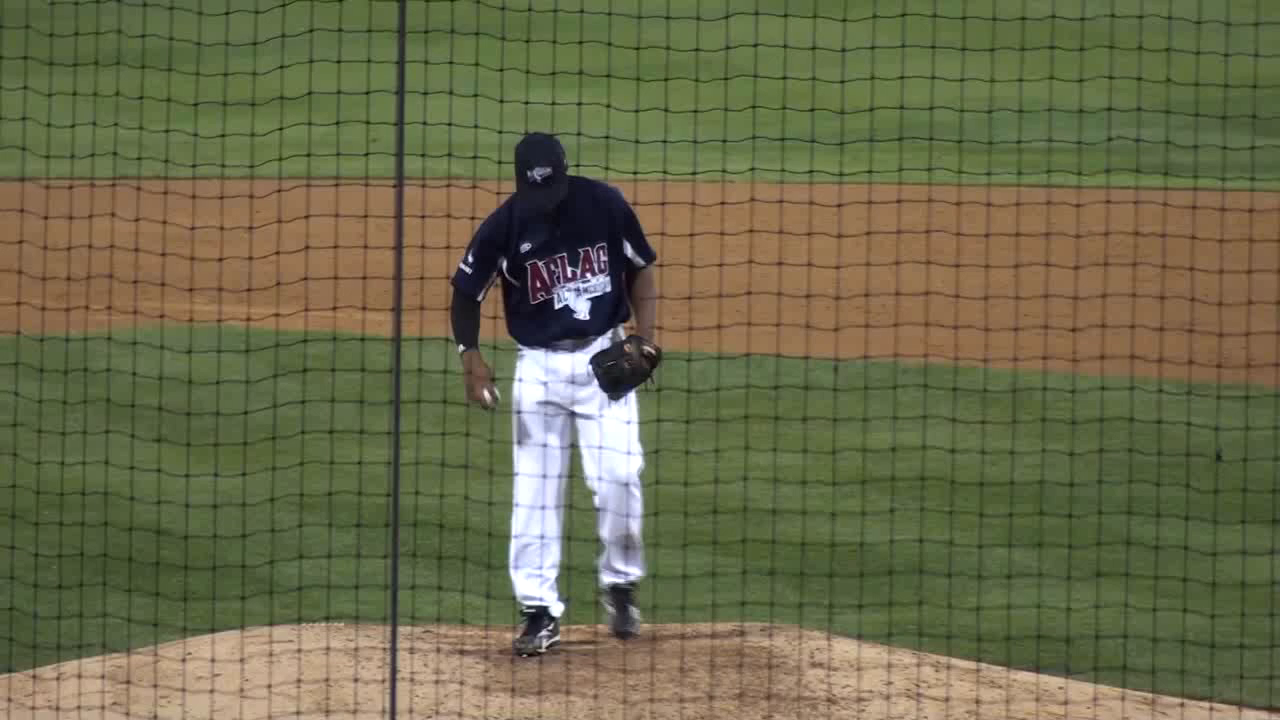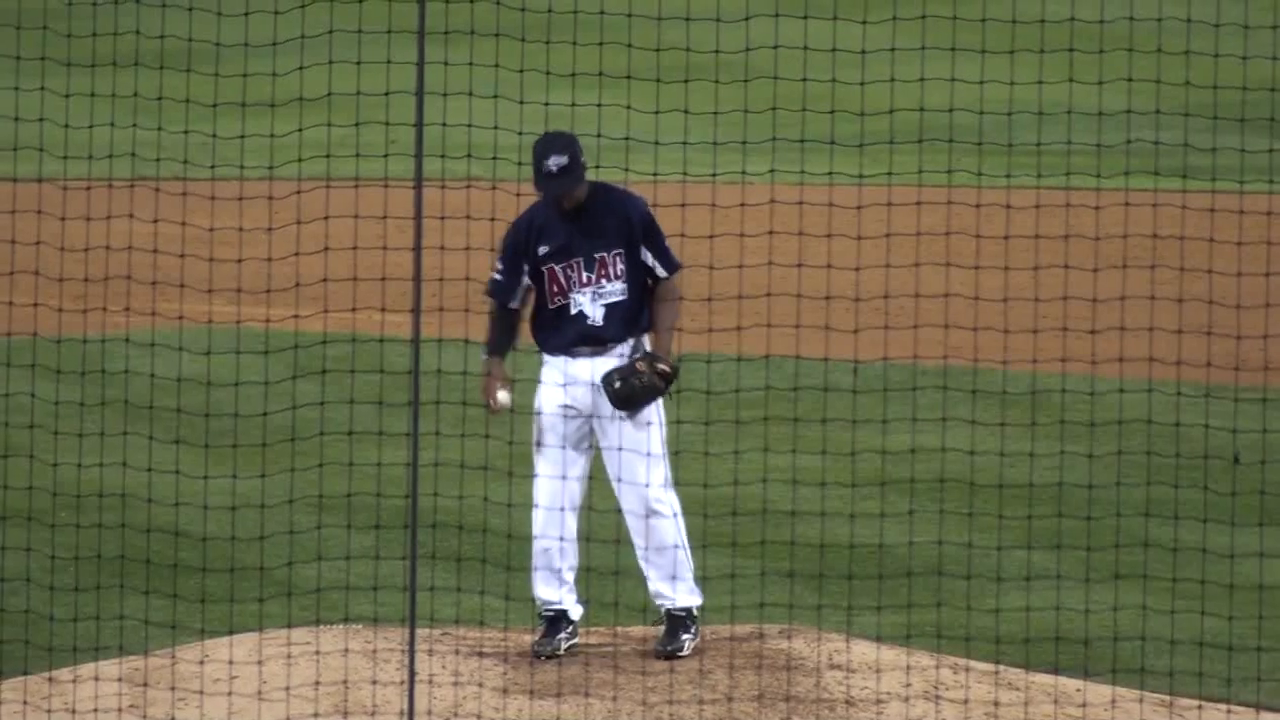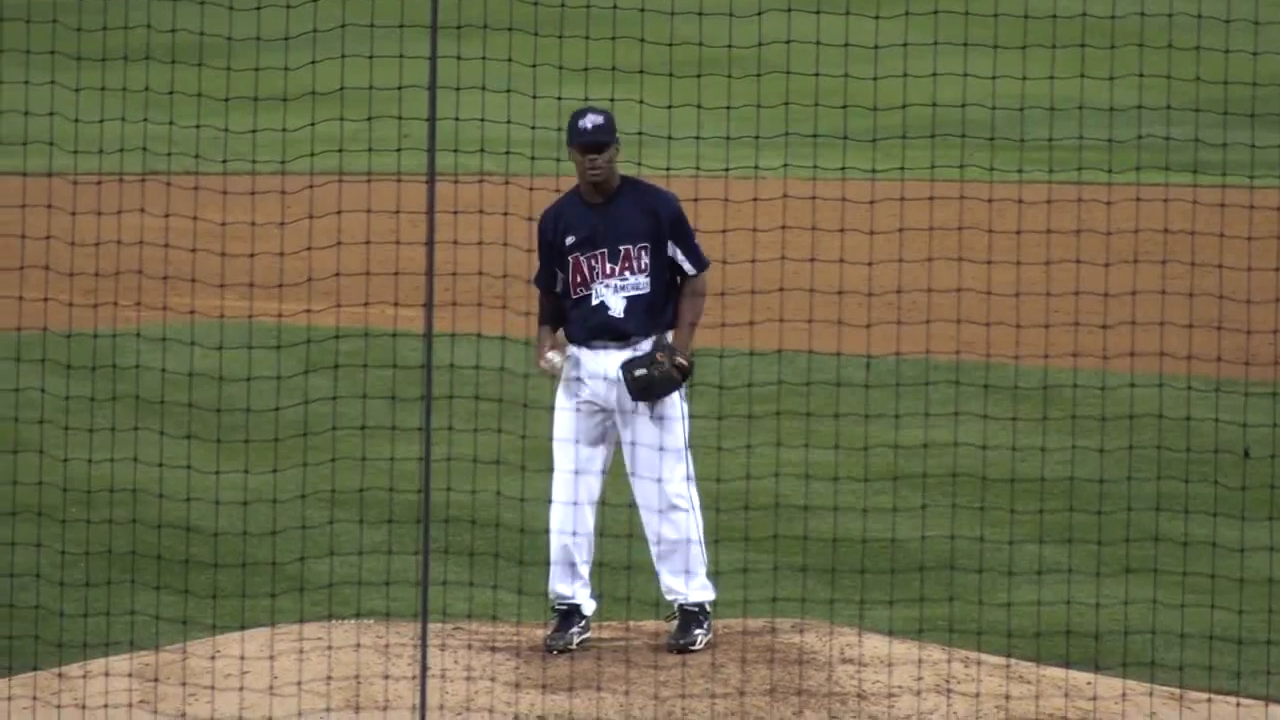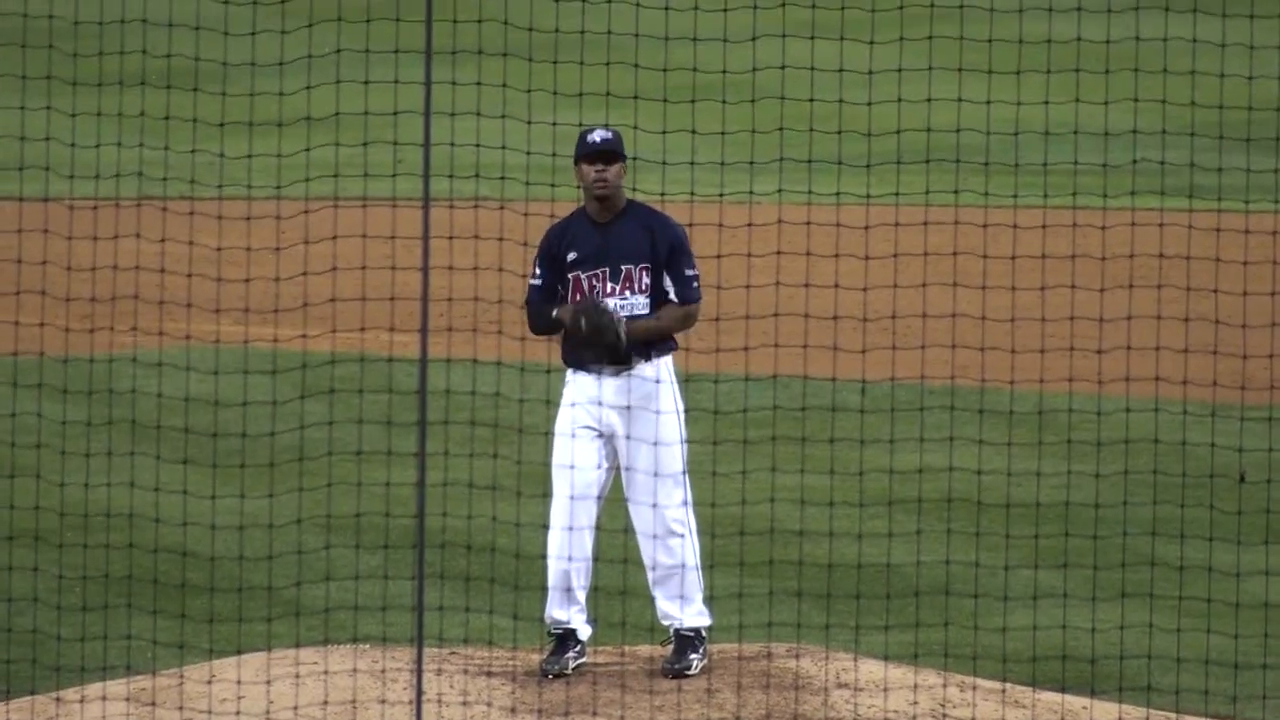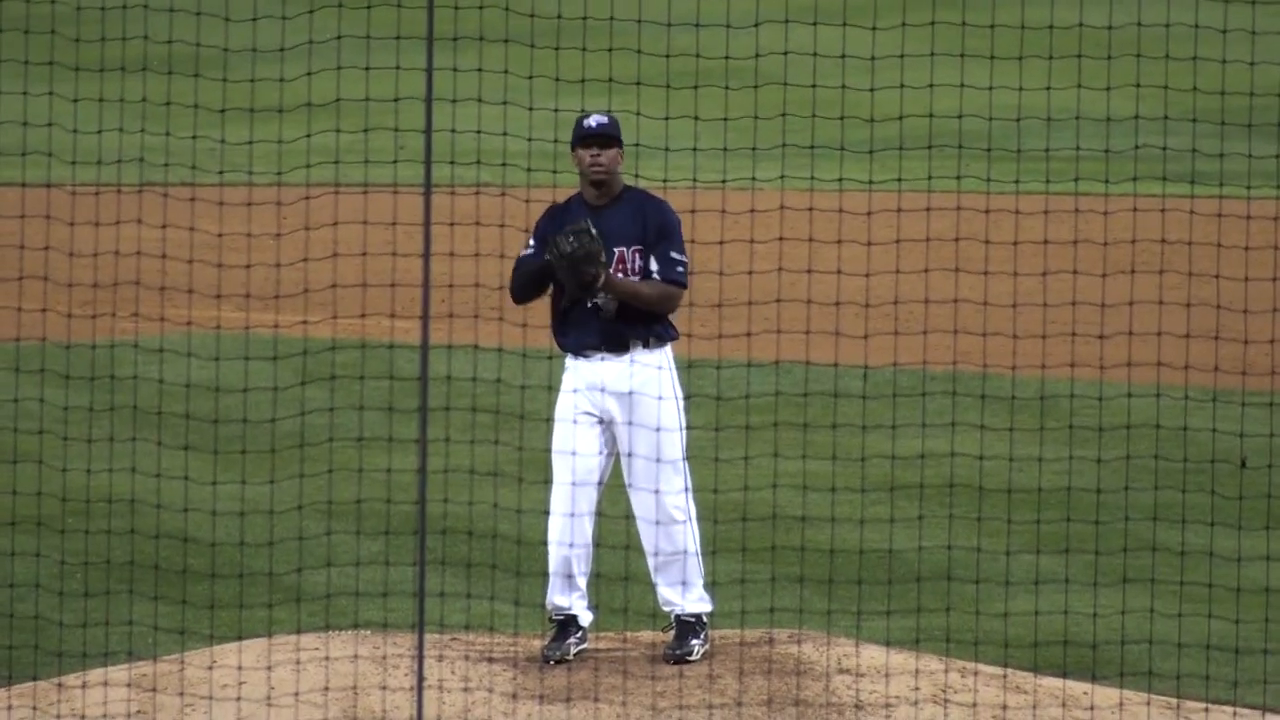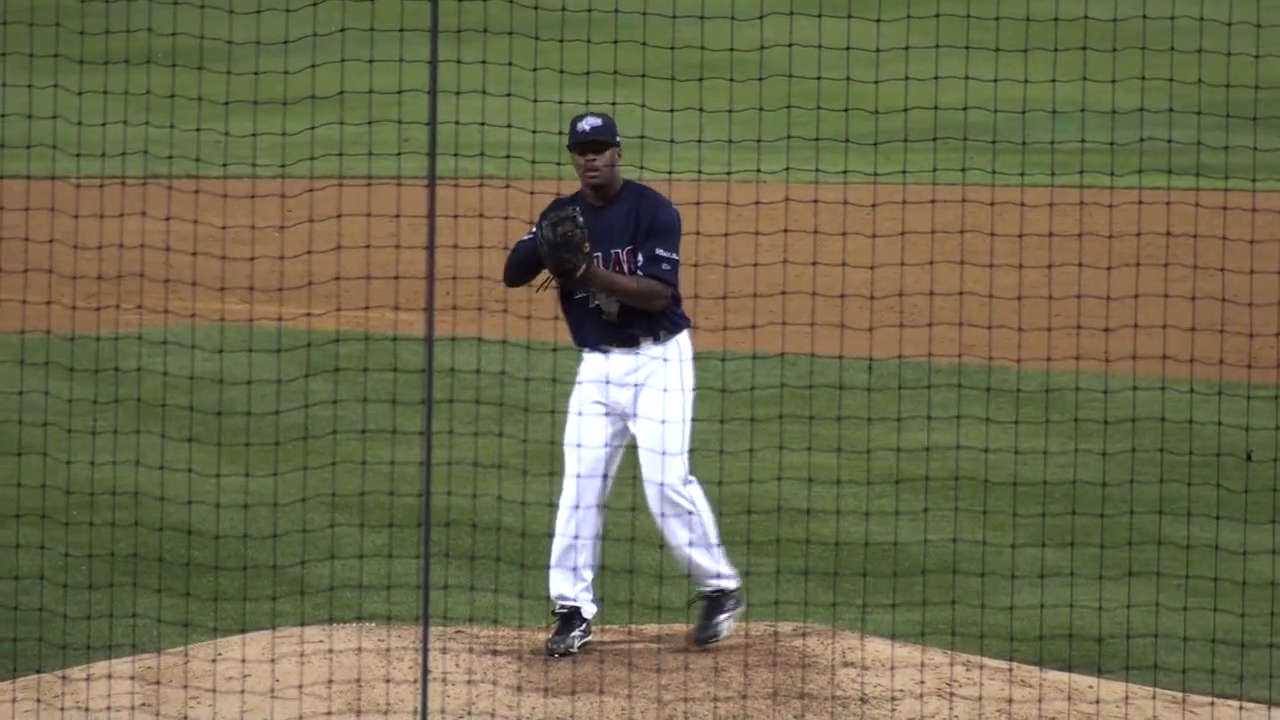
dt=0.3s
person 1, frame 1
left shoulder: (605, 204)
right shoulder: (502, 226)
left elbow: (641, 269)
right elbow: (466, 294)
left wrist: (644, 332)
right wrist: (470, 356)
left hip: (603, 357)
right hip: (538, 365)
left knee: (617, 479)
right knee: (534, 490)
left ankle: (620, 582)
right ankle: (540, 610)
person 1, frame 2
left shoulder: (627, 211)
right shoulder: (526, 231)
left elbow: (666, 281)
right elbow: (506, 305)
left wrist: (661, 350)
right wrist: (495, 362)
left hip: (625, 364)
right hip: (561, 372)
left knee: (648, 491)
right knee: (553, 496)
left ankle: (681, 610)
right ankle: (560, 613)
person 1, frame 3
left shoulder: (657, 205)
right shoulder: (555, 219)
left elbow: (694, 280)
left wrist: (679, 345)
right wrist: (546, 333)
right hip: (584, 364)
left knee: (667, 486)
right knee: (570, 490)
left ankle: (693, 605)
right ankle: (573, 607)
person 1, frame 4
left shoulder: (660, 230)
right shoulder: (559, 238)
left elbow: (687, 309)
right elbow: (536, 316)
left wrist: (629, 329)
right wrist: (564, 316)
left hip: (647, 383)
right hip: (583, 386)
left knee: (664, 511)
right knee: (569, 512)
left ankle: (689, 630)
right ankle: (569, 631)
person 1, frame 5
left shoulder: (655, 213)
right shoulder: (556, 219)
left elbow: (671, 295)
right elbow: (519, 290)
left wrist: (607, 279)
right wrist: (552, 261)
left hip: (646, 368)
right hip: (582, 372)
left knee: (664, 494)
right knee: (570, 498)
left ankle: (690, 616)
right ankle: (569, 618)
person 1, frame 6
left shoulder: (653, 209)
right shoulder: (561, 213)
left elbow: (657, 294)
right elbow: (513, 274)
left wrist: (590, 273)
right wrist: (542, 248)
left hip: (659, 359)
right hip: (598, 365)
left knee: (667, 481)
right knee: (580, 487)
left ankle: (720, 587)
right ankle: (574, 610)
